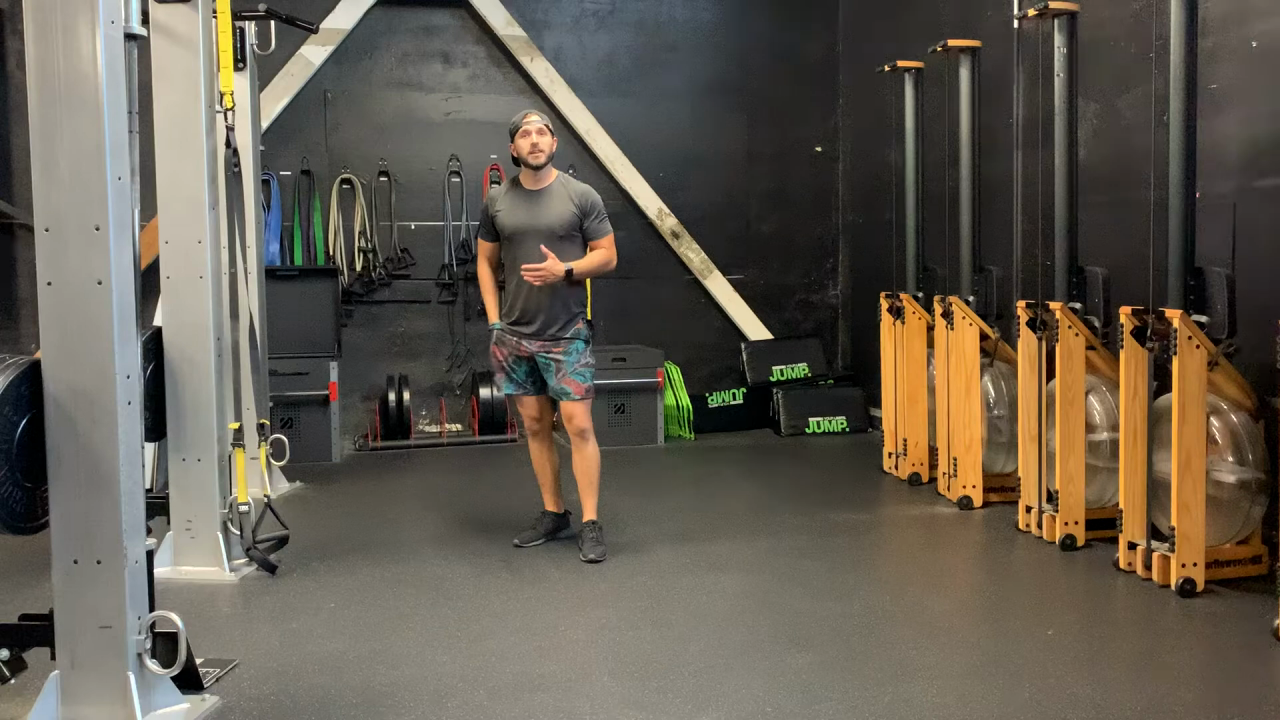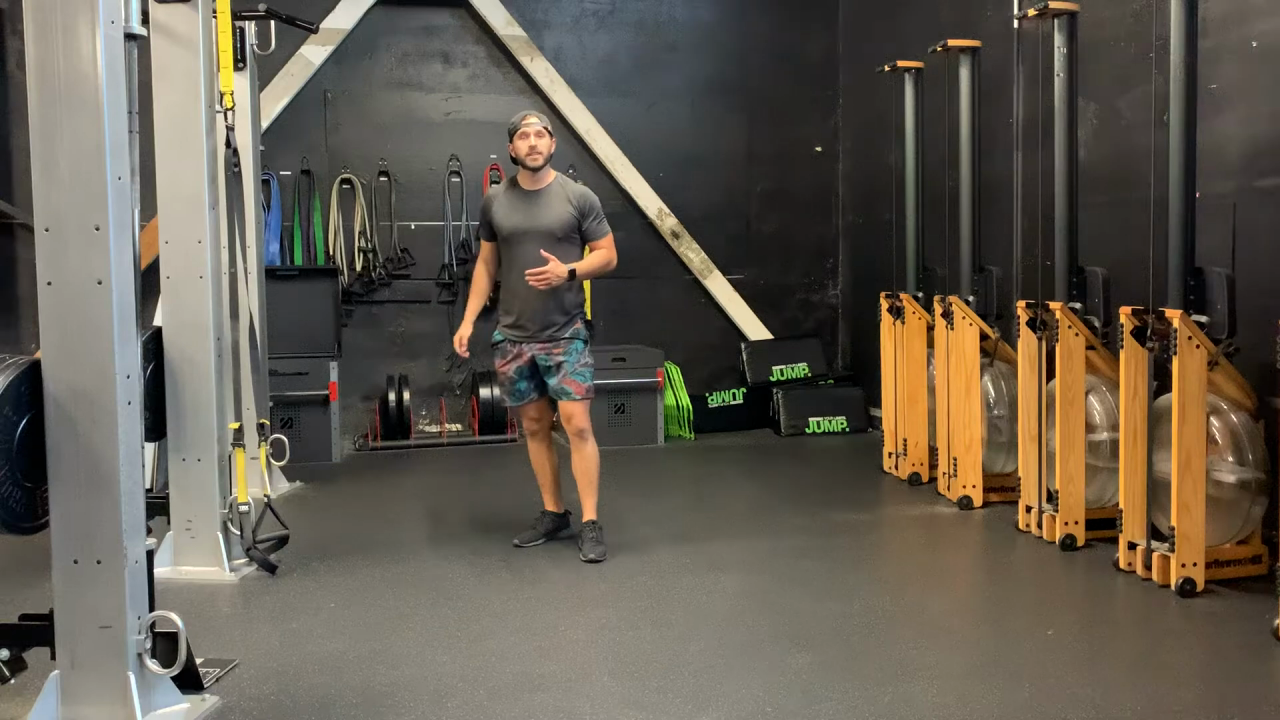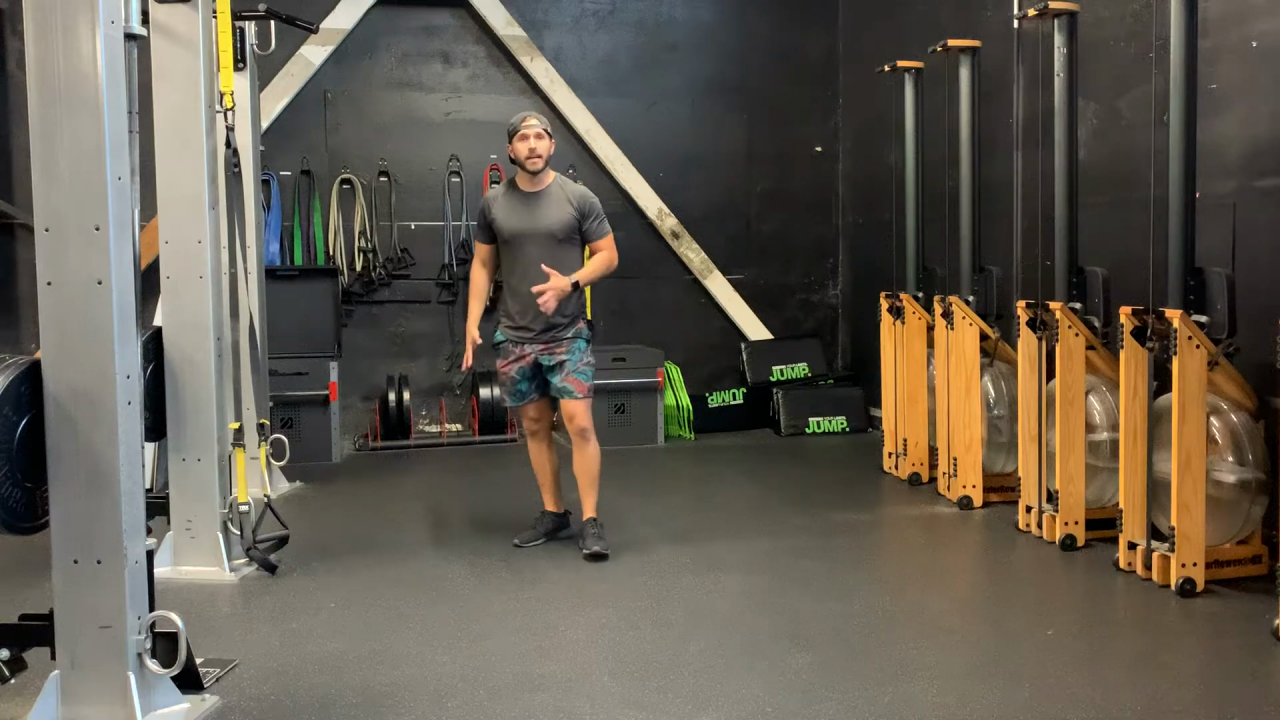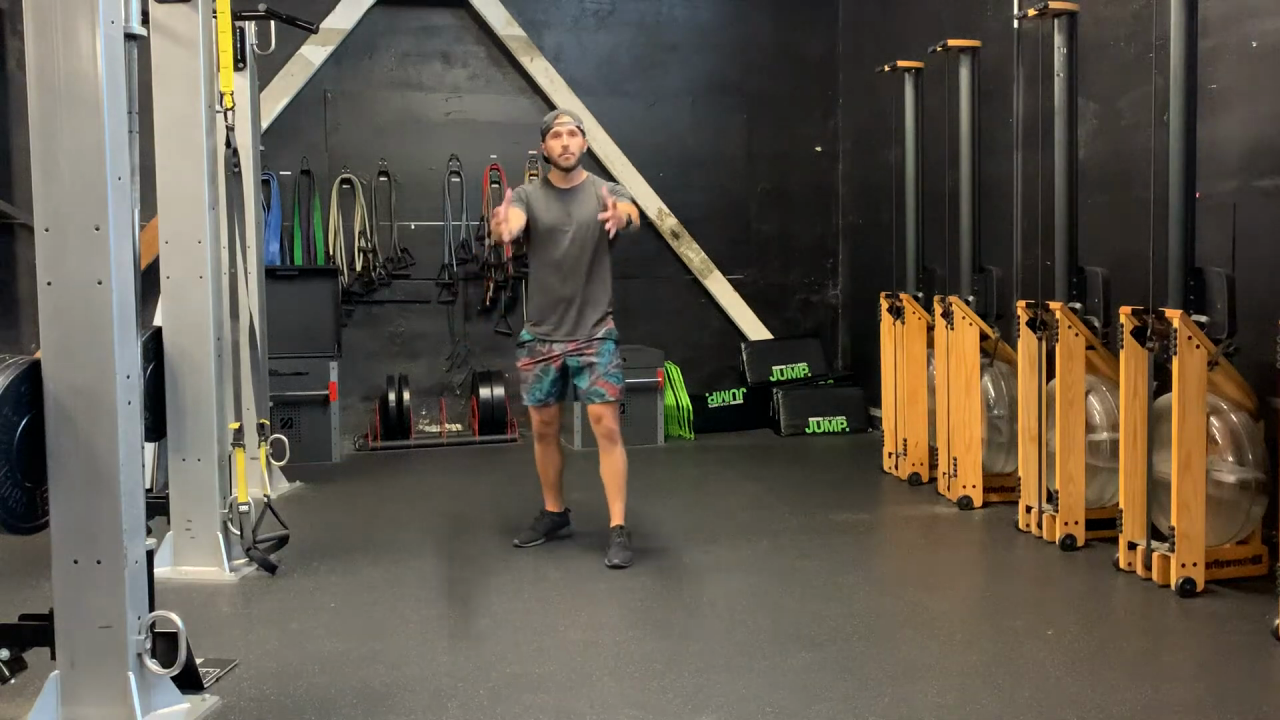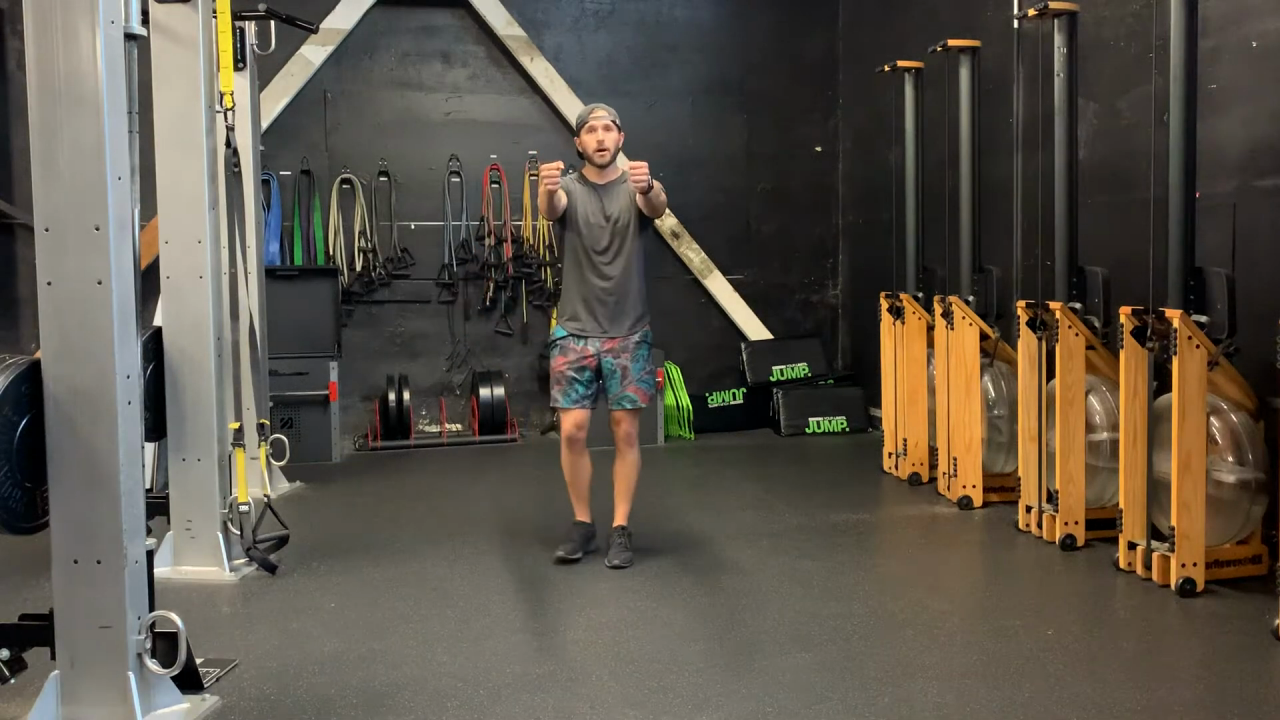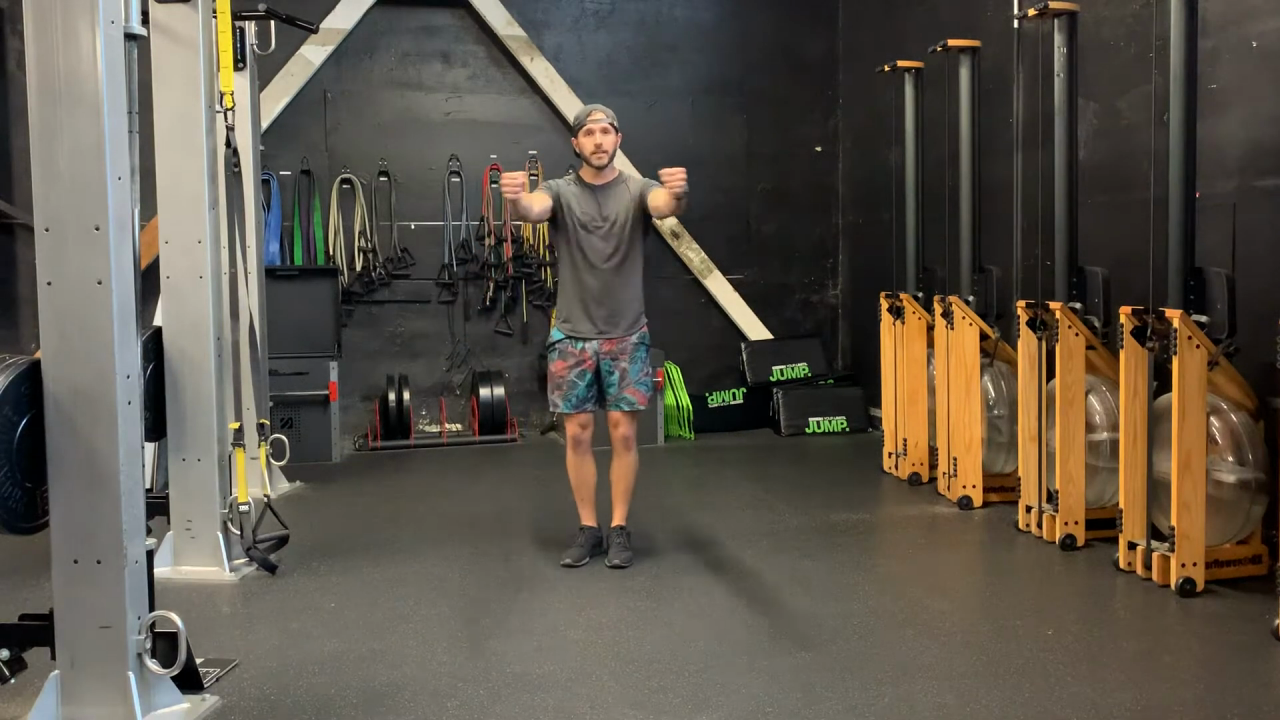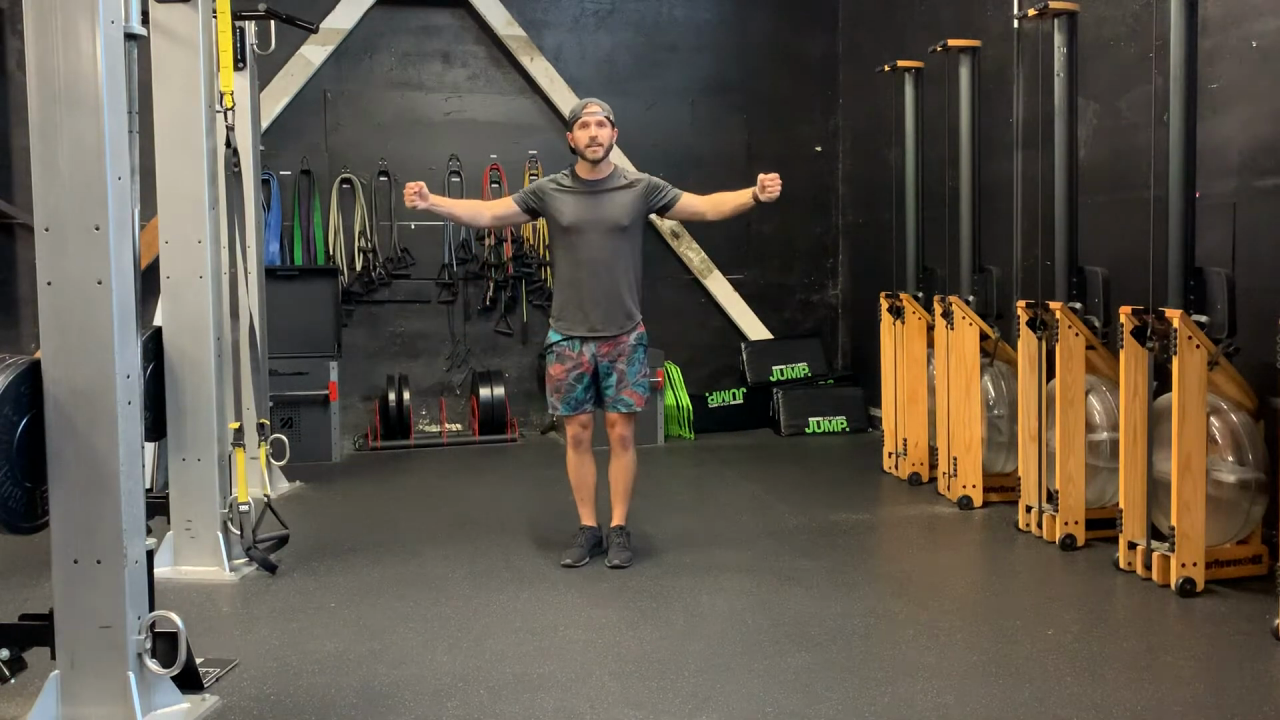
dt=0.5s
person 1, frame 1
left shoulder: (581, 196)
right shoulder: (496, 200)
left elbow: (607, 256)
right elbow: (486, 261)
left wrist: (565, 270)
right wrist: (494, 320)
left hip: (566, 333)
right hip: (516, 335)
left knee: (578, 424)
right knee: (535, 425)
left ankle: (590, 523)
right ankle: (553, 513)
person 1, frame 2
left shoulder: (579, 197)
right shoulder: (495, 200)
left elbow: (607, 256)
right elbow: (486, 263)
left wrist: (568, 271)
right wrist: (468, 321)
left hip: (565, 334)
right hip: (513, 335)
left knee: (577, 425)
right knee: (534, 426)
left ankle: (590, 524)
right ankle: (553, 513)
person 1, frame 3
left shoulder: (579, 198)
right shoulder: (493, 203)
left elbow: (608, 256)
right elbow: (482, 265)
left wrist: (570, 283)
right wrist: (472, 323)
left hip: (567, 334)
right hip: (514, 337)
left knee: (580, 425)
right knee: (535, 427)
left ankle: (590, 522)
right ankle: (553, 513)
person 1, frame 4
left shoulder: (606, 191)
right shoulder: (527, 196)
left elbow: (631, 214)
right elbow: (511, 224)
left wrist: (622, 215)
right wrist: (500, 225)
left hip: (594, 333)
right hip: (540, 335)
left knee: (606, 428)
right knee: (544, 429)
left ankle: (618, 529)
right ankle: (554, 514)
person 1, frame 5
left shoulder: (638, 188)
right shoulder: (568, 189)
left elbow: (658, 206)
right elbow: (549, 209)
left wrist: (647, 186)
right wrist: (546, 187)
left hip: (628, 334)
right hip: (573, 332)
left knee: (626, 433)
right knee: (572, 431)
left ankle: (620, 529)
right ankle: (582, 525)
person 1, frame 6
left shoulder: (637, 189)
right shoulder: (559, 191)
left elbow: (668, 204)
right elbow: (530, 209)
left wrist: (675, 189)
right wrist: (514, 197)
left hip: (626, 335)
right hip: (572, 335)
left knee: (623, 433)
right knee: (577, 433)
left ankle: (619, 529)
right ankle: (588, 528)
person 1, frame 7
left shoulder: (641, 187)
right shoulder: (549, 190)
left elbow: (705, 207)
right elbow: (487, 214)
left wrist: (755, 194)
right wrist: (432, 201)
left hip: (624, 336)
right hip: (569, 337)
left knee: (621, 433)
right knee: (577, 434)
left ankle: (618, 529)
right ankle: (587, 528)
